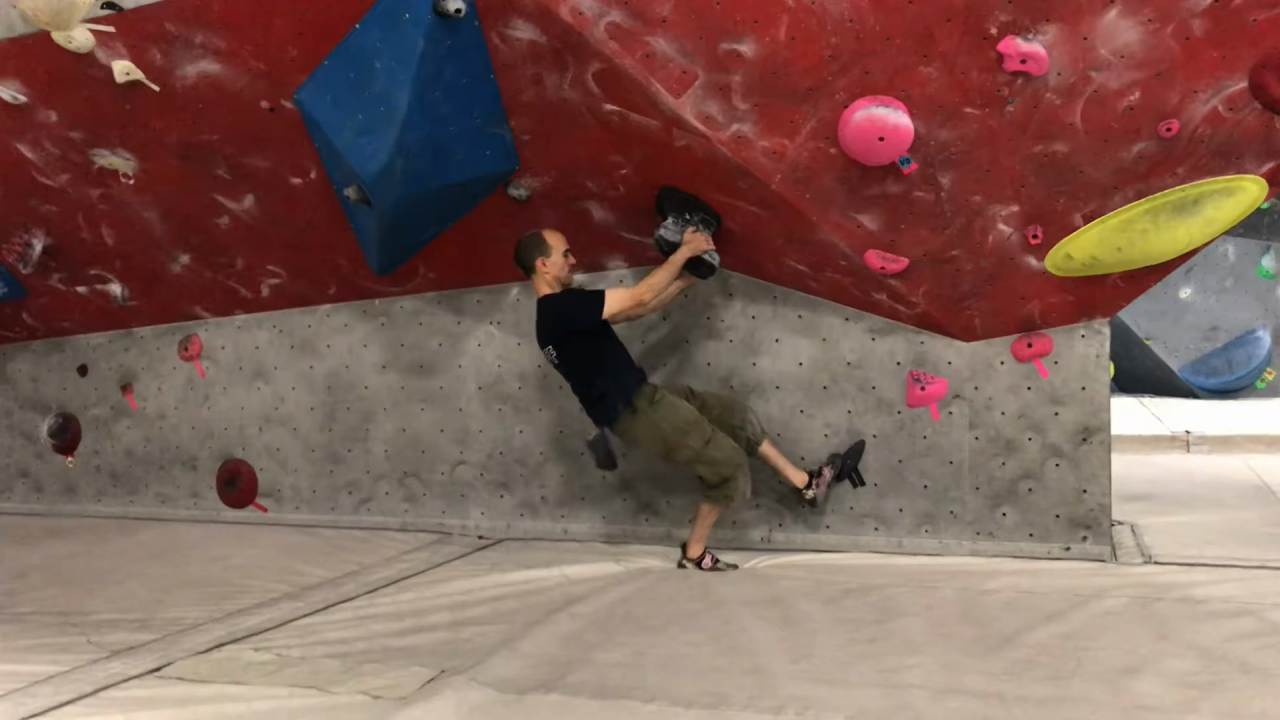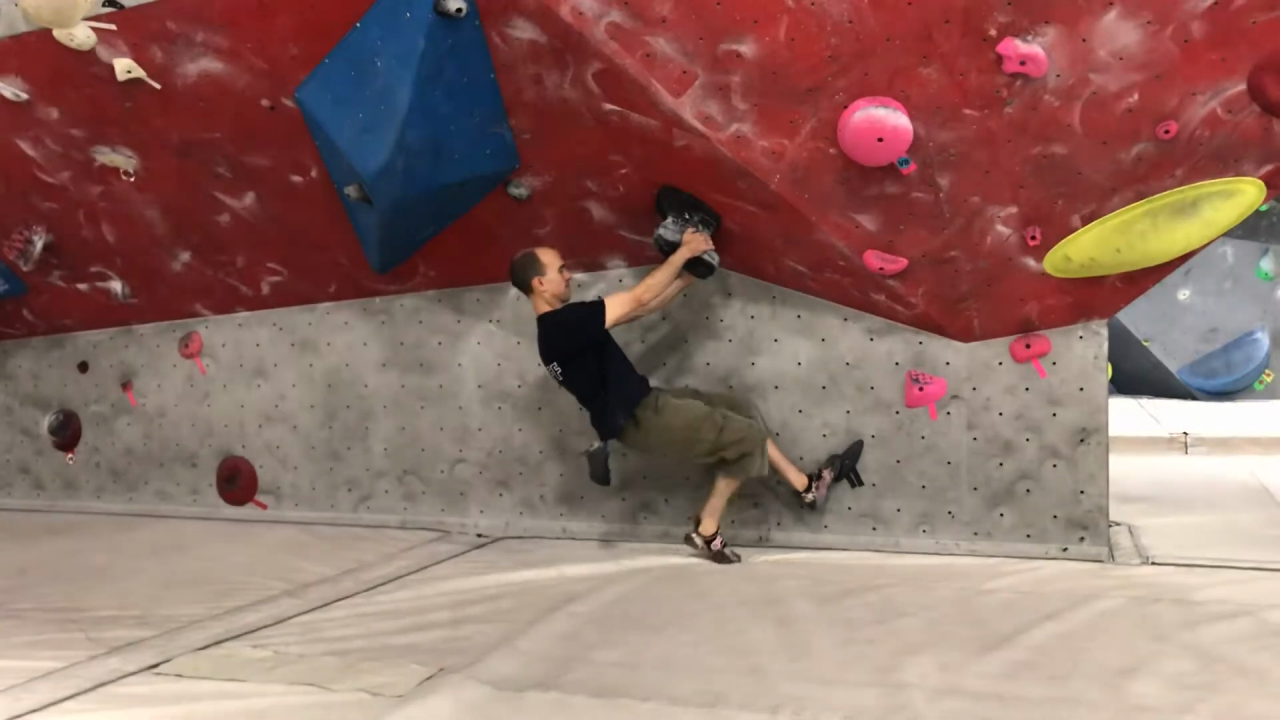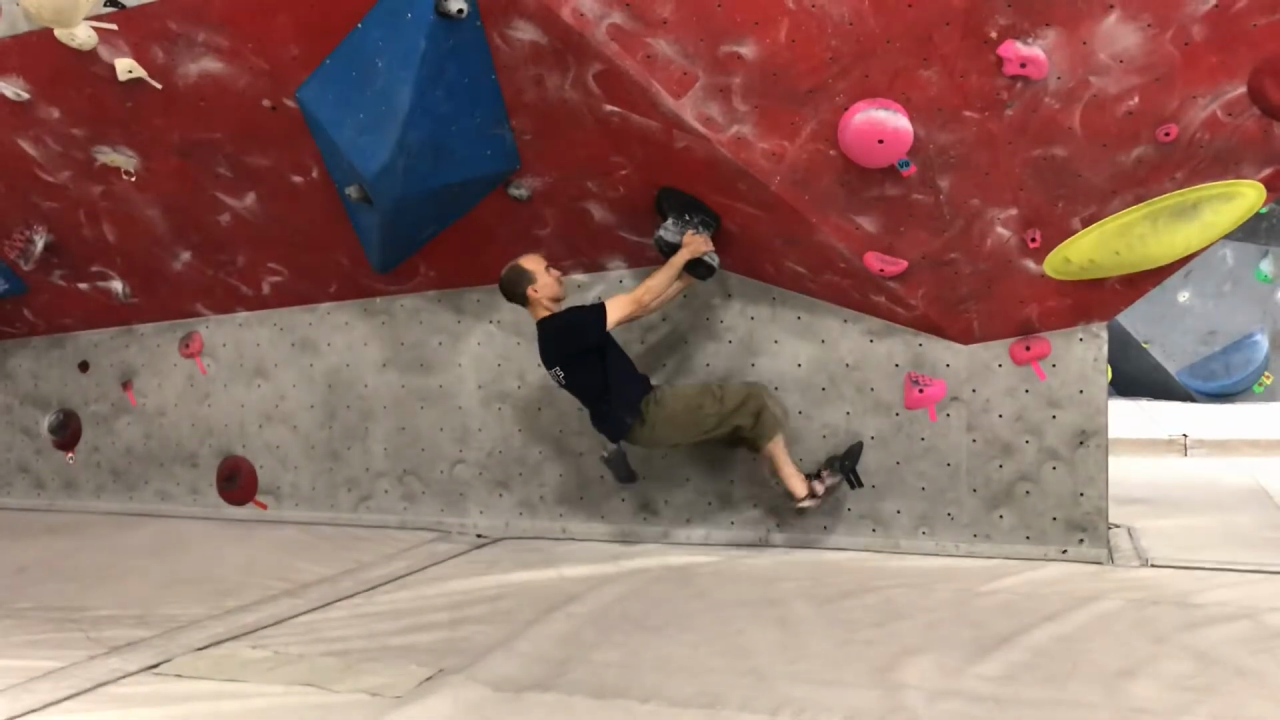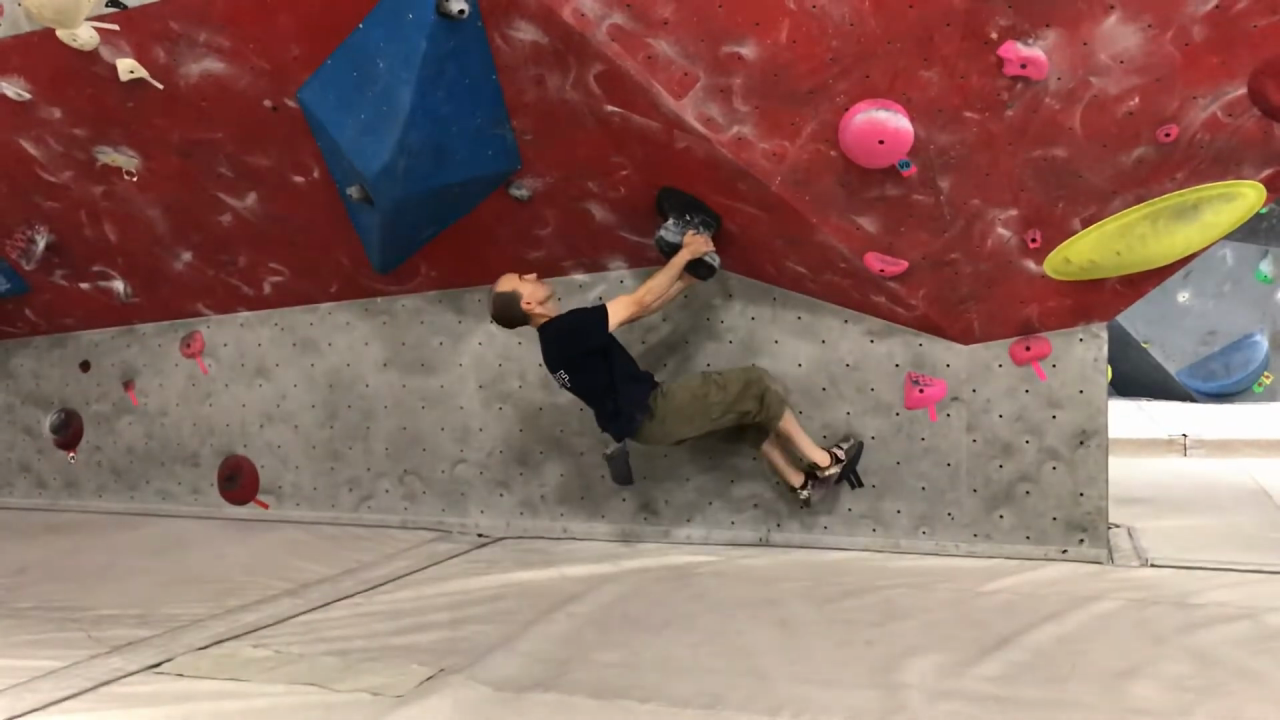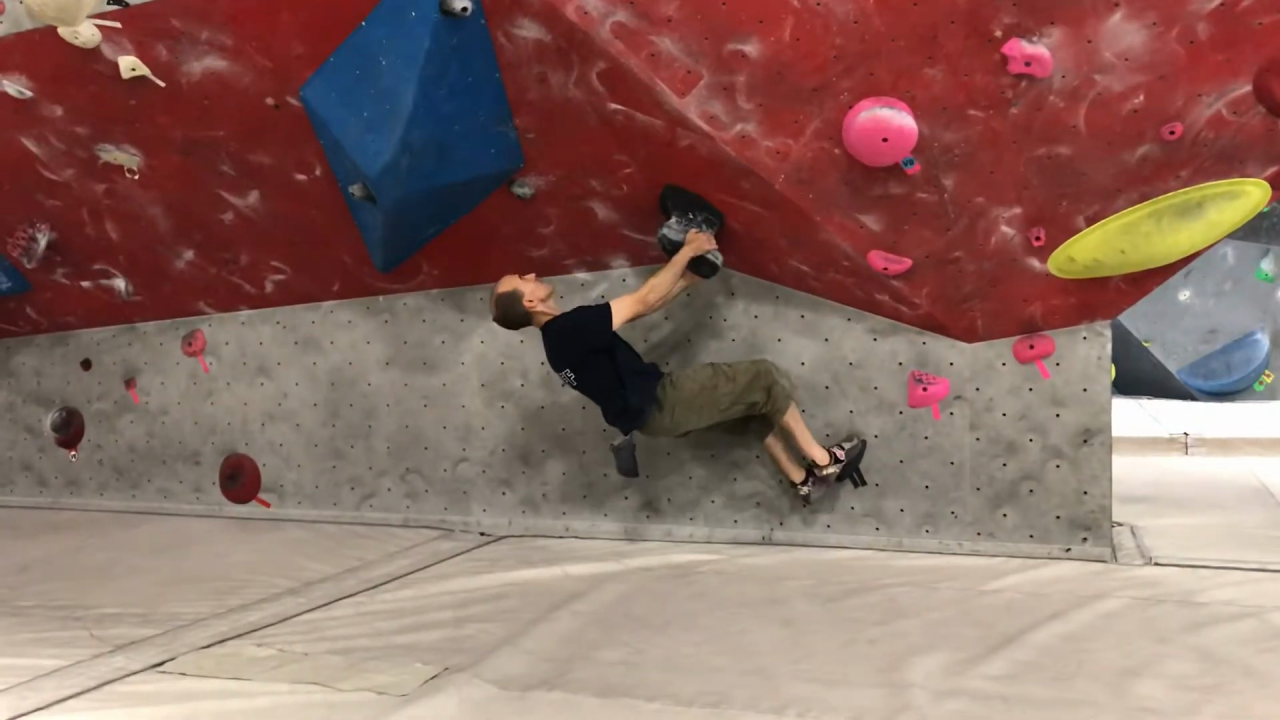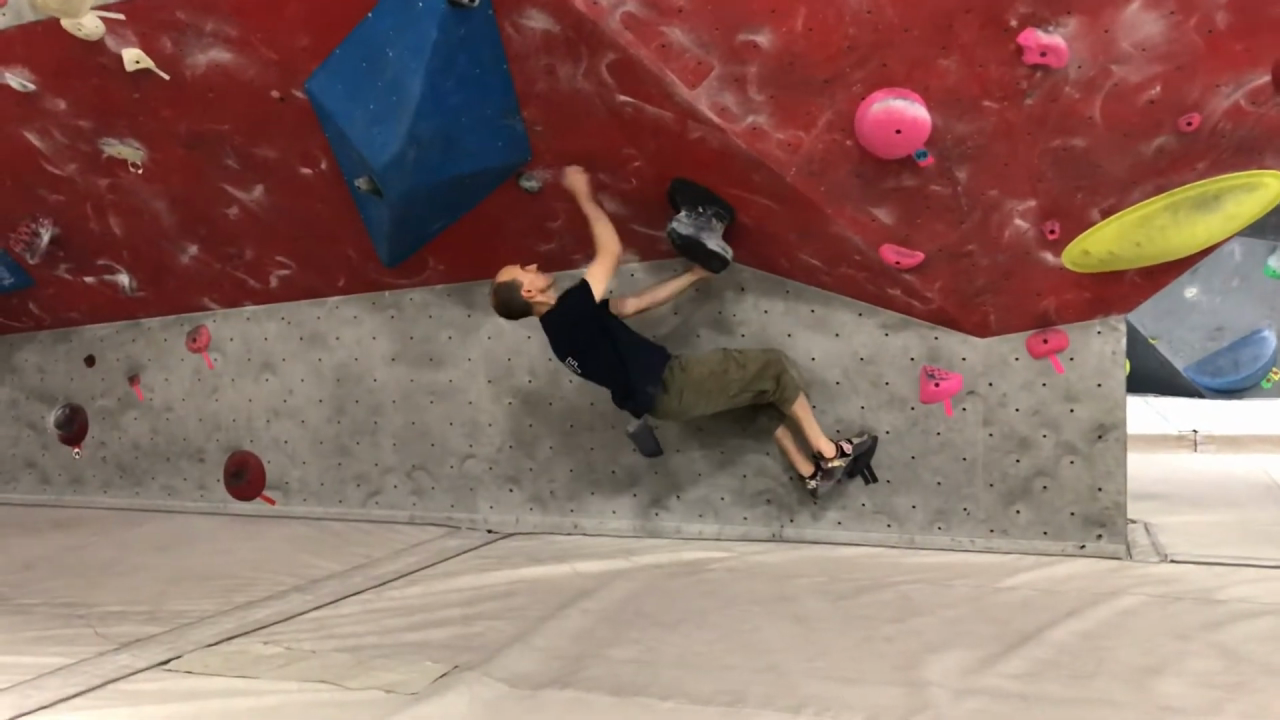
dt=0.3s
person 1, frame 1
left shoulder: (558, 313)
right shoulder: (561, 307)
left elbow: (635, 310)
right elbow: (638, 299)
left wrist: (688, 277)
right wrist: (685, 251)
left hip: (641, 398)
right hip: (635, 411)
left knee: (737, 416)
right knee: (729, 463)
left ankle: (806, 483)
right ankle: (694, 552)
person 1, frame 2
left shoulder: (560, 328)
right shoulder: (562, 324)
left elbow: (635, 310)
right elbow: (637, 300)
left wrist: (688, 275)
right wrist: (684, 251)
left hip: (643, 405)
right hip: (638, 419)
left knee: (741, 412)
right knee: (747, 437)
left ankle: (805, 485)
right ankle: (706, 529)
person 1, frame 3
left shoulder: (561, 331)
right shoulder: (564, 328)
left elbow: (637, 307)
right elbow: (638, 302)
left wrist: (688, 276)
right wrist: (685, 253)
left hip: (642, 415)
right hip: (644, 419)
left knee: (745, 411)
right knee: (755, 401)
left ankle: (802, 485)
right ankle: (802, 489)
person 1, frame 4
left shoulder: (562, 334)
right shoulder: (566, 331)
left elbow: (635, 309)
right elbow: (639, 303)
left wrist: (687, 277)
right wrist: (685, 254)
left hip: (645, 414)
right hip: (650, 414)
left knee: (750, 407)
right knee: (756, 386)
left ankle: (801, 483)
right ankle: (820, 461)
person 1, frame 5
left shoulder: (564, 334)
right shoulder: (570, 328)
left elbow: (637, 306)
right elbow: (644, 300)
left wrist: (689, 277)
right wrist: (689, 250)
left hip: (652, 410)
right hip: (659, 406)
left knee: (755, 400)
right knee: (764, 378)
left ankle: (801, 479)
right ankle: (821, 459)
person 1, frame 6
left shoulder: (566, 321)
right shoulder: (568, 313)
left elbow: (637, 303)
right elbow: (610, 252)
left wrist: (695, 274)
right wrist: (583, 195)
left hip: (660, 392)
right hip: (669, 387)
left knee: (763, 386)
right knee: (774, 367)
left ankle: (811, 472)
right ankle: (827, 451)
